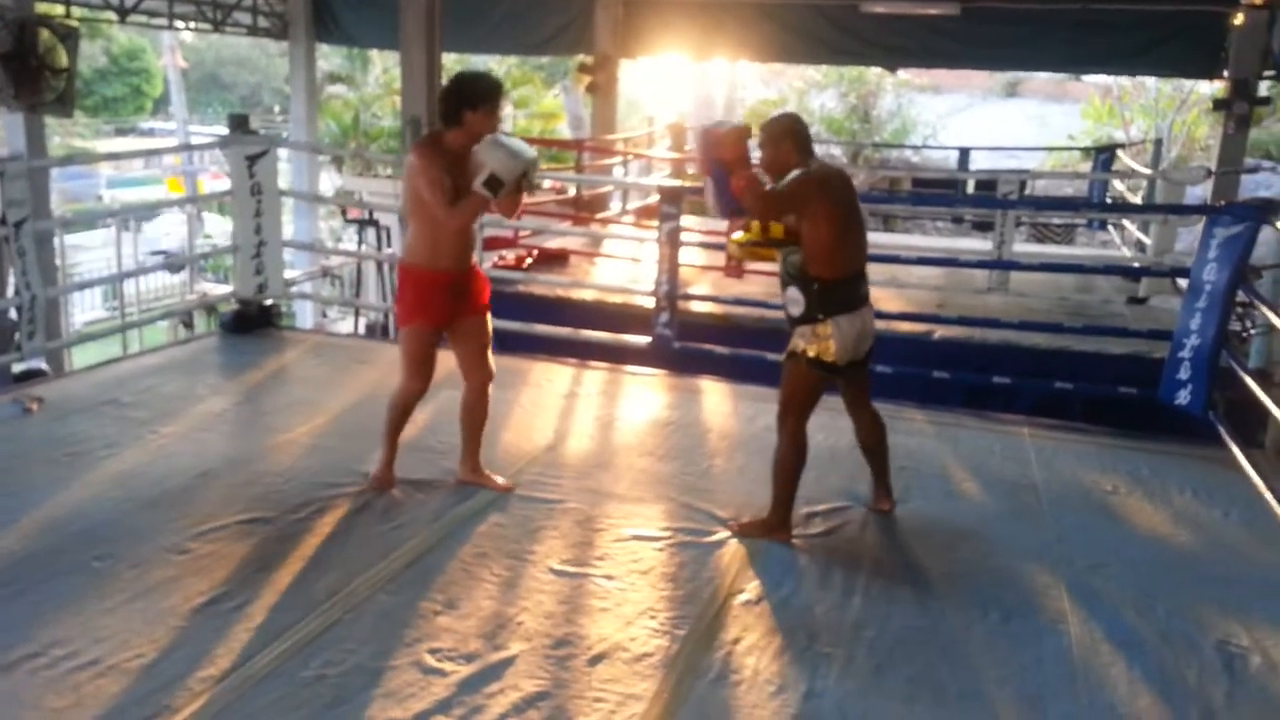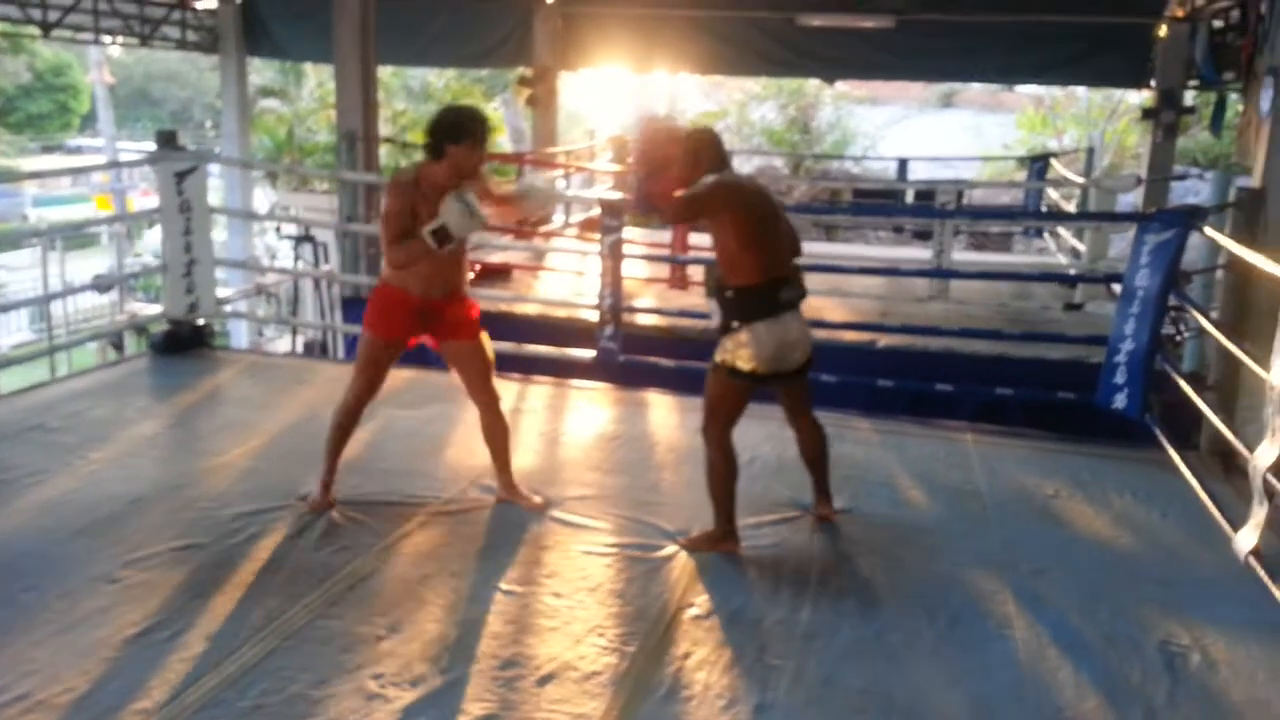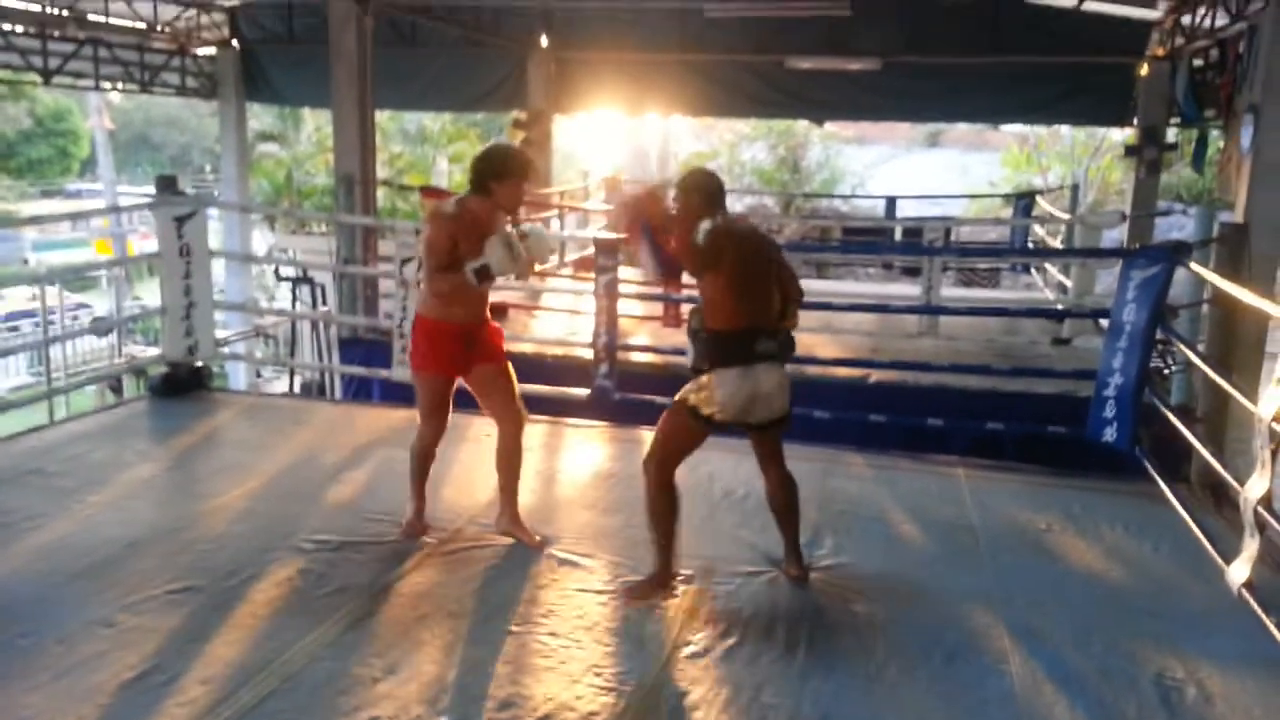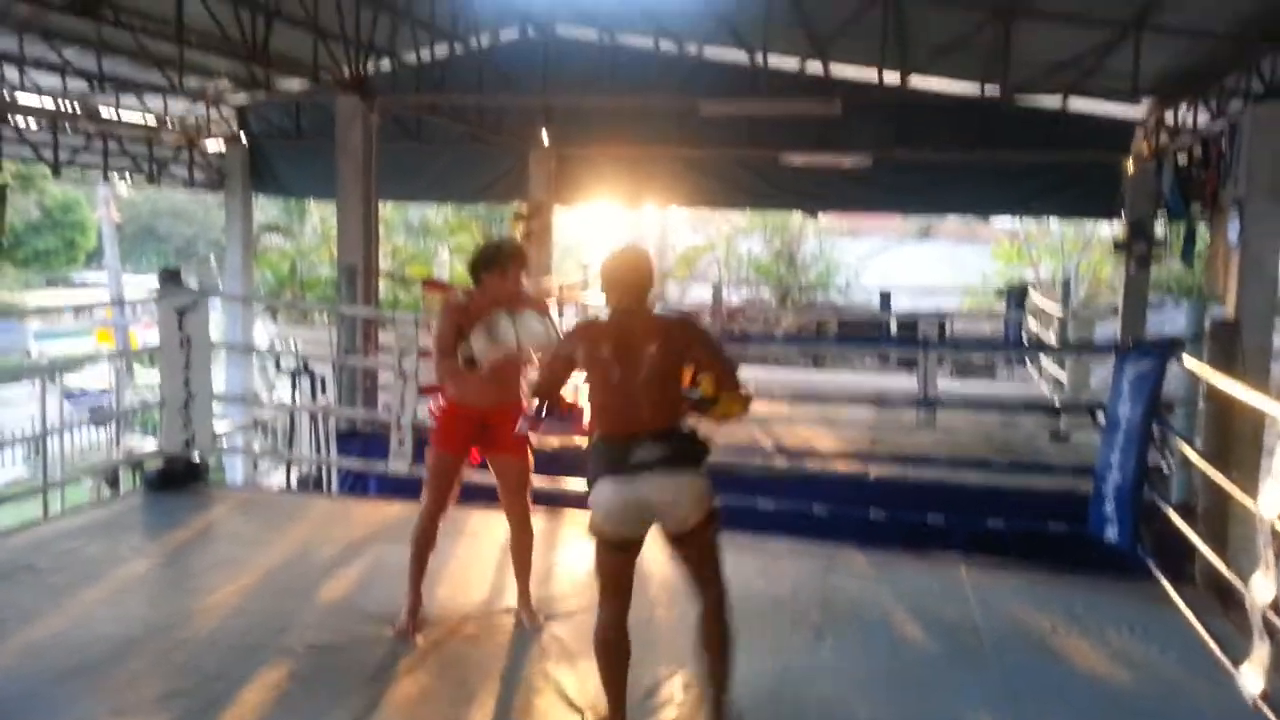
dt=0.4s
person 1, frame 1
left shoulder: (808, 182)
right shoulder: (834, 178)
left elbow: (757, 203)
left wrist: (734, 167)
right wrist: (775, 234)
left hip: (824, 324)
right hip: (854, 314)
left knee: (791, 421)
right knee: (859, 405)
left ankle: (777, 521)
right ankle: (882, 491)
person 1, frame 2
left shoulder: (718, 191)
right shoulder: (756, 192)
left elbow: (676, 211)
right elbow: (791, 246)
left wrist: (669, 172)
left hip: (751, 332)
right hip: (790, 321)
left knee: (715, 432)
right knee: (801, 415)
left ankle: (724, 533)
right ankle: (824, 500)
person 1, frame 3
left shoulder: (713, 233)
right shoulder: (759, 240)
left elbow: (689, 265)
right elbow: (792, 294)
left wrist: (664, 228)
left hip: (723, 375)
right hip: (771, 372)
left knee: (657, 467)
right knee: (773, 467)
left ankle: (662, 573)
right ankle: (795, 559)
person 1, frame 4
left shoulder: (584, 336)
right shoulder: (677, 329)
left elbow: (542, 392)
right elbow: (729, 383)
left hip: (613, 482)
right hip: (676, 476)
left knee: (612, 606)
right knee: (711, 592)
person 2, frame 1
left shoulder: (477, 154)
right shoulder: (426, 155)
left elbow: (508, 210)
right elbow: (454, 218)
left wrist: (517, 177)
right wrist: (493, 180)
left hip: (465, 279)
right hip: (423, 281)
left knee: (480, 378)
right knee: (417, 382)
left ankle: (470, 465)
right ankle: (387, 455)
person 2, frame 2
left shoulder: (470, 180)
right shoulder: (405, 187)
left elbow: (505, 208)
right elbow: (395, 259)
left wrist: (521, 204)
right wrist: (441, 233)
left hip: (451, 305)
right hip: (397, 300)
left knee: (487, 398)
right knee: (359, 394)
left ankle: (507, 484)
right ankle: (326, 480)
person 2, frame 3
left shoulder: (498, 217)
right shoulder: (447, 220)
right elbow: (436, 288)
left wrist: (519, 255)
right wrist: (485, 269)
left hip: (478, 331)
right hip: (436, 333)
left knee: (512, 420)
right knee: (433, 428)
left ankle: (508, 515)
right ankle: (416, 505)
person 2, frame 4
left shoulder: (529, 307)
right shoulder: (455, 308)
right elbow: (442, 372)
right wrist: (476, 356)
left hip: (506, 417)
right hip: (458, 414)
left knee: (518, 513)
right knee: (431, 512)
left ankle: (524, 599)
right ankle: (412, 602)
